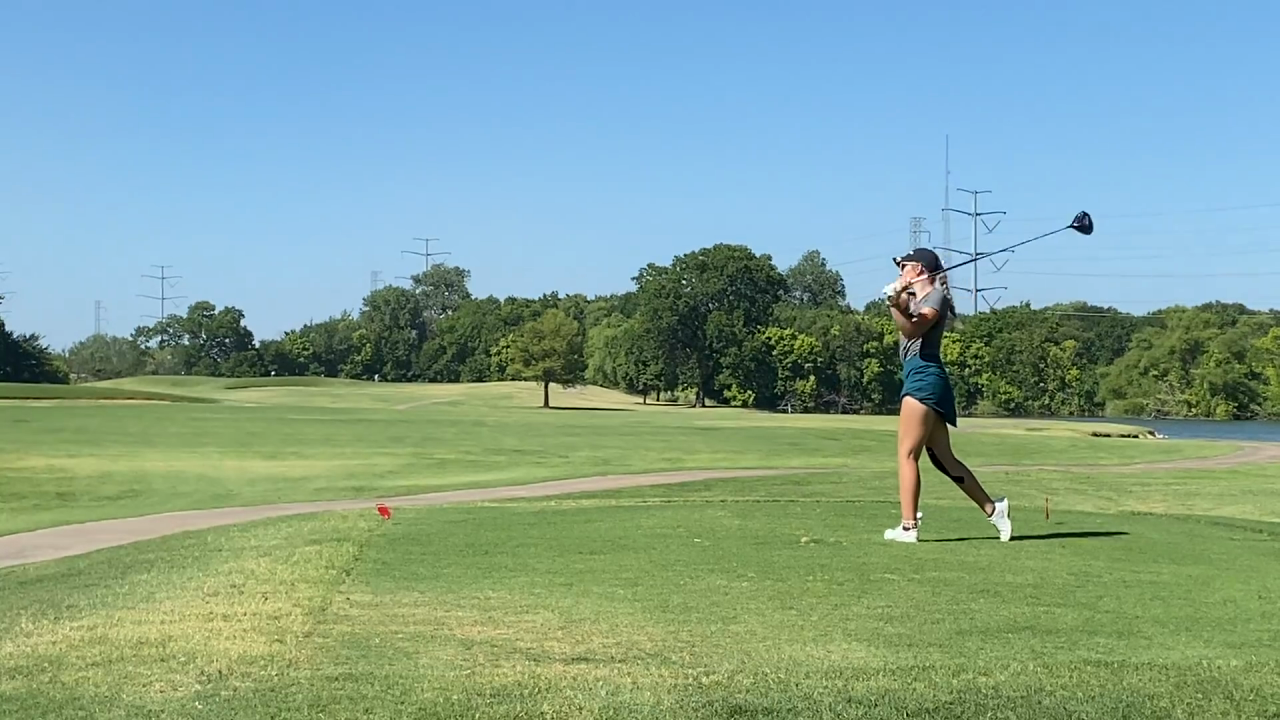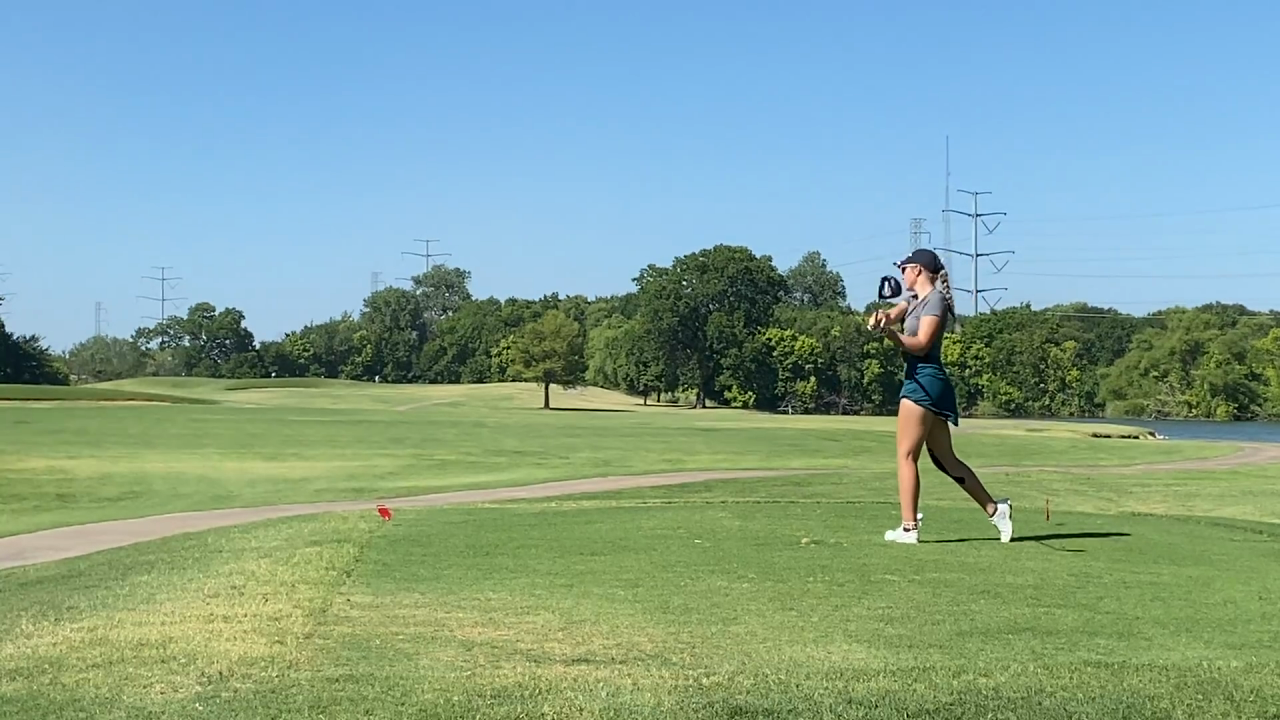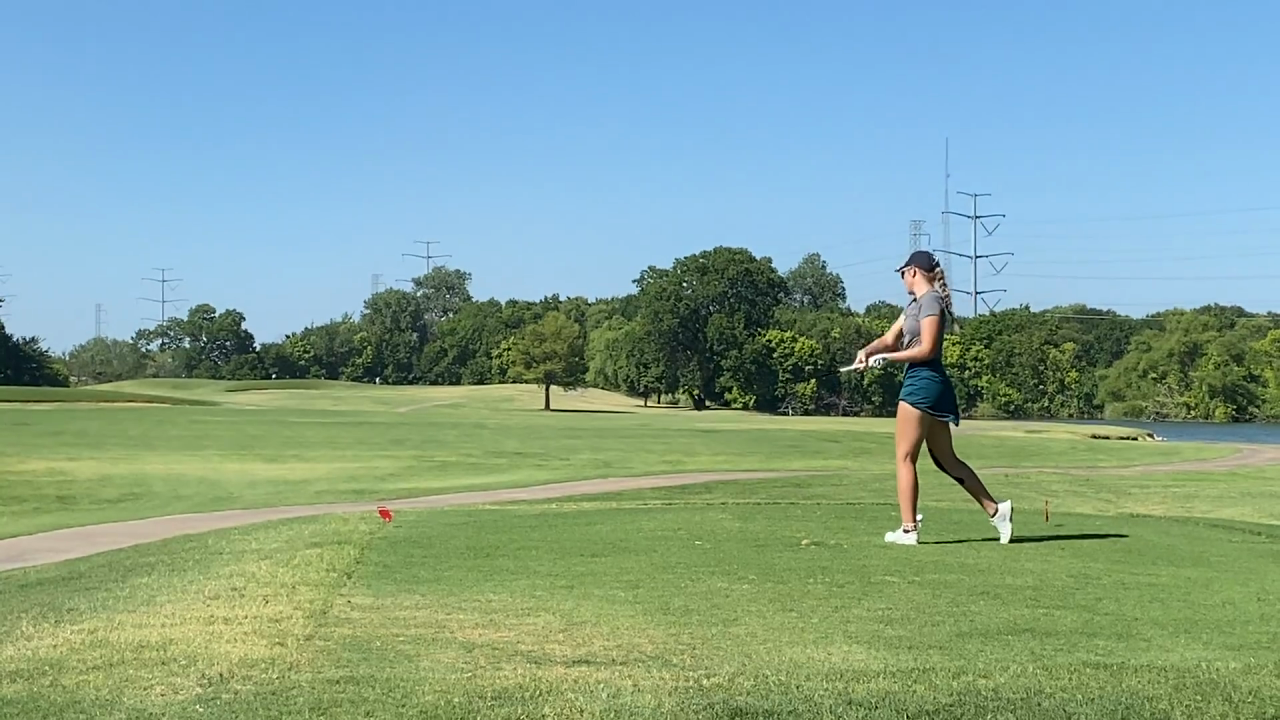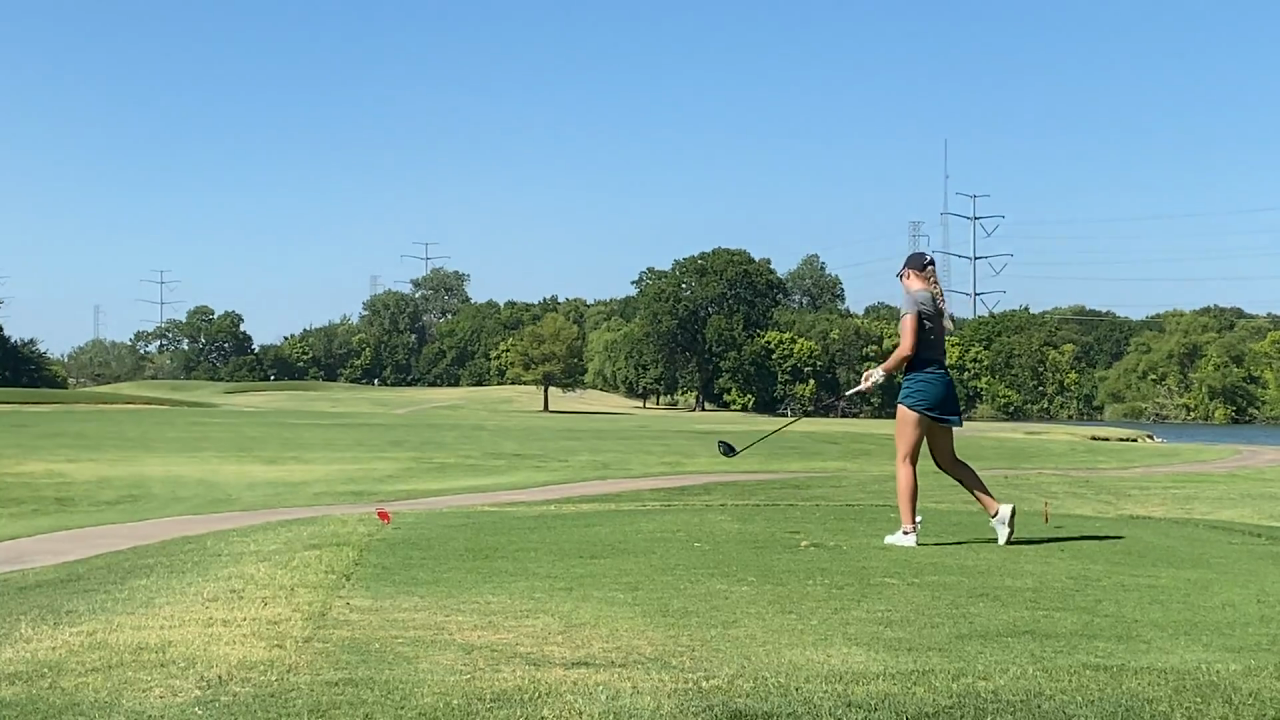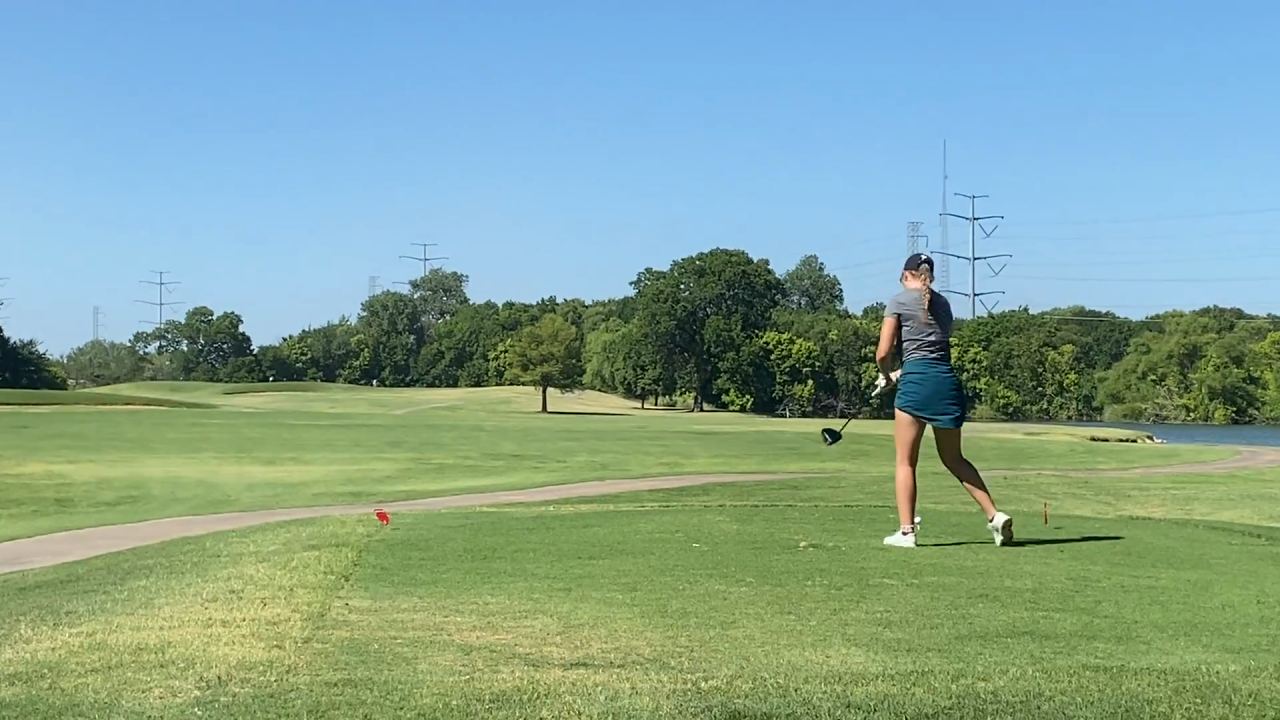
dt=0.1s
person 1, frame 1
left shoulder: (937, 297)
right shoulder: (910, 294)
left elbow: (911, 329)
right elbow: (900, 314)
left wrist: (898, 306)
right wrist: (894, 299)
left hip: (924, 377)
right hip: (919, 379)
left knee: (907, 454)
right knee: (942, 457)
left ankle: (908, 526)
right ankle: (993, 509)
person 1, frame 2
left shoulder: (935, 299)
right shoulder: (913, 300)
left elbow: (918, 346)
right elbow: (891, 316)
left wrist: (890, 330)
right wrist: (879, 320)
left hip: (925, 379)
right hip: (928, 382)
left knee: (906, 455)
right knee: (944, 458)
left ankle: (909, 528)
right ankle: (995, 510)
person 1, frame 3
left shoulder: (931, 300)
right shoulder: (916, 302)
left elbow: (926, 349)
right elbow: (890, 339)
left wrist: (886, 358)
right wrist: (868, 350)
left hip: (922, 382)
right hip: (930, 383)
left knee: (905, 457)
right knee: (945, 458)
left ankle: (908, 529)
right ankle: (995, 510)
person 1, frame 4
left shoulder: (912, 300)
right shoulder: (934, 301)
left elbow: (907, 349)
left wrist: (882, 371)
right wrist: (879, 371)
left hip: (919, 384)
right hip: (941, 383)
left knee: (905, 460)
right knee: (947, 459)
left ankle: (907, 531)
right ankle: (997, 509)
person 1, frame 5
left shoulder: (898, 301)
right shoulder: (942, 302)
left elbow: (883, 352)
left wrist: (887, 374)
right wrist: (900, 372)
left hip: (917, 383)
right hip: (946, 381)
left knee: (905, 461)
right knee: (954, 459)
left ankle: (906, 532)
right ankle: (995, 514)
